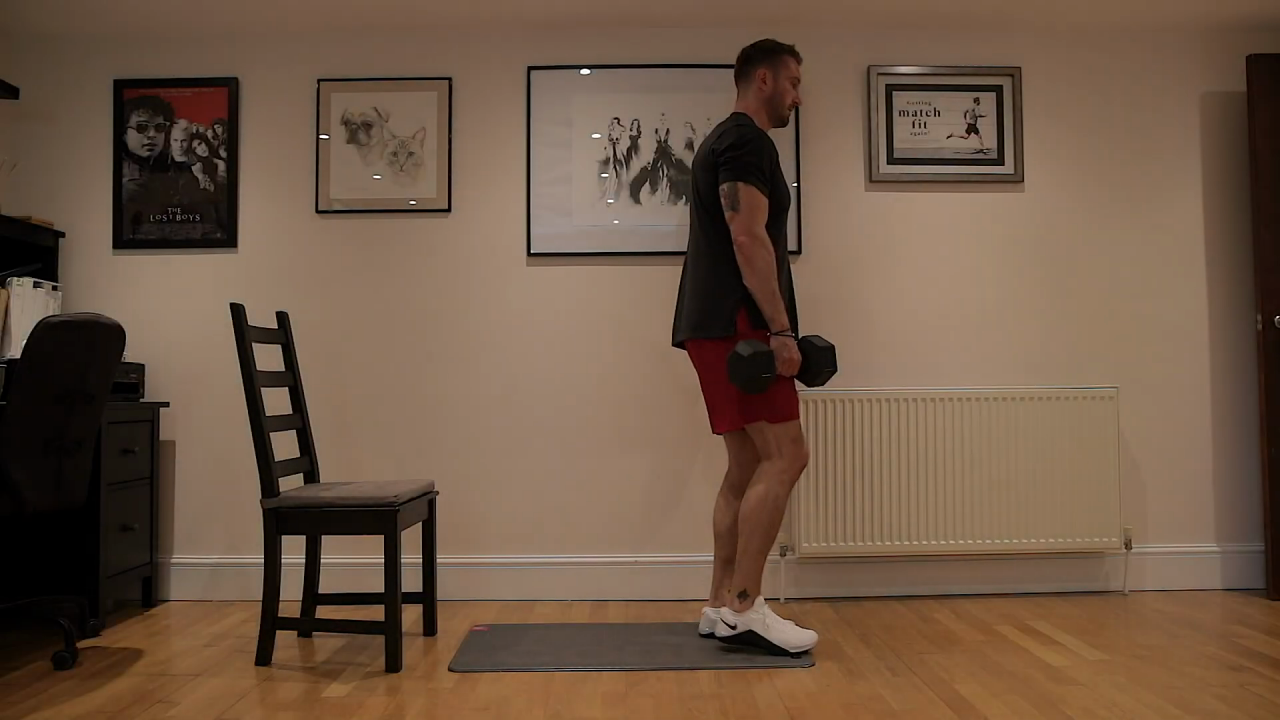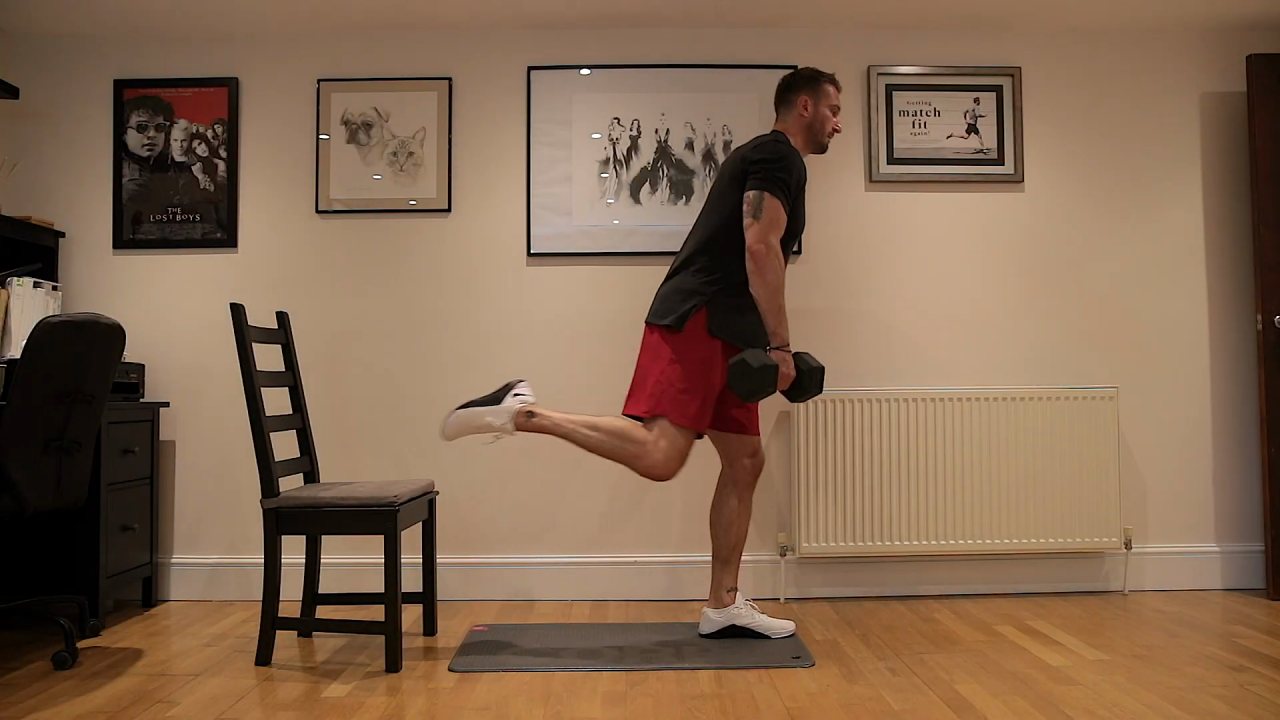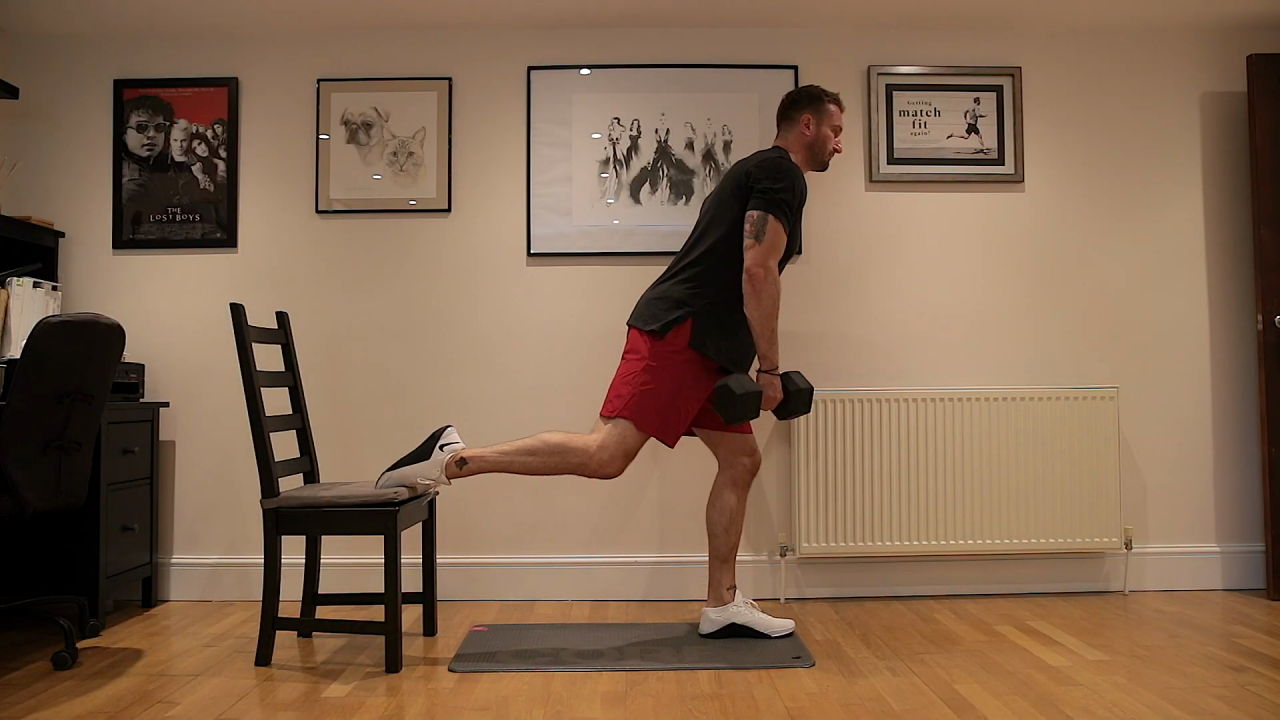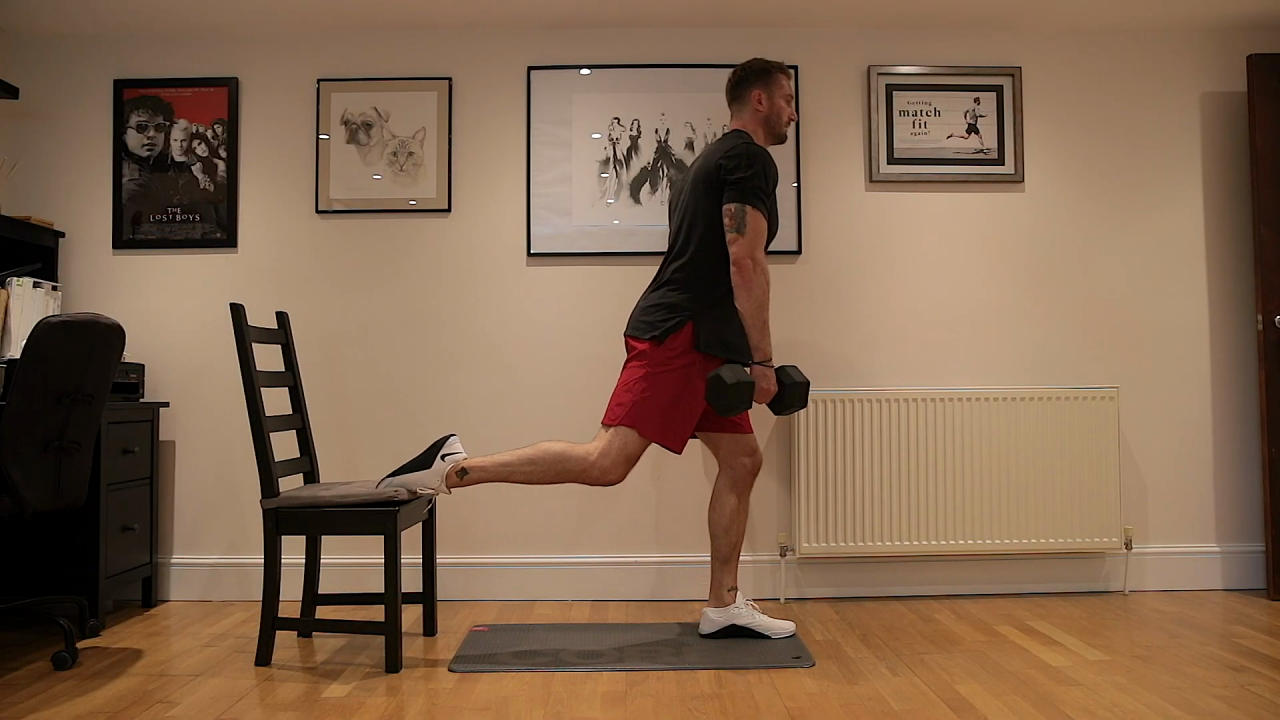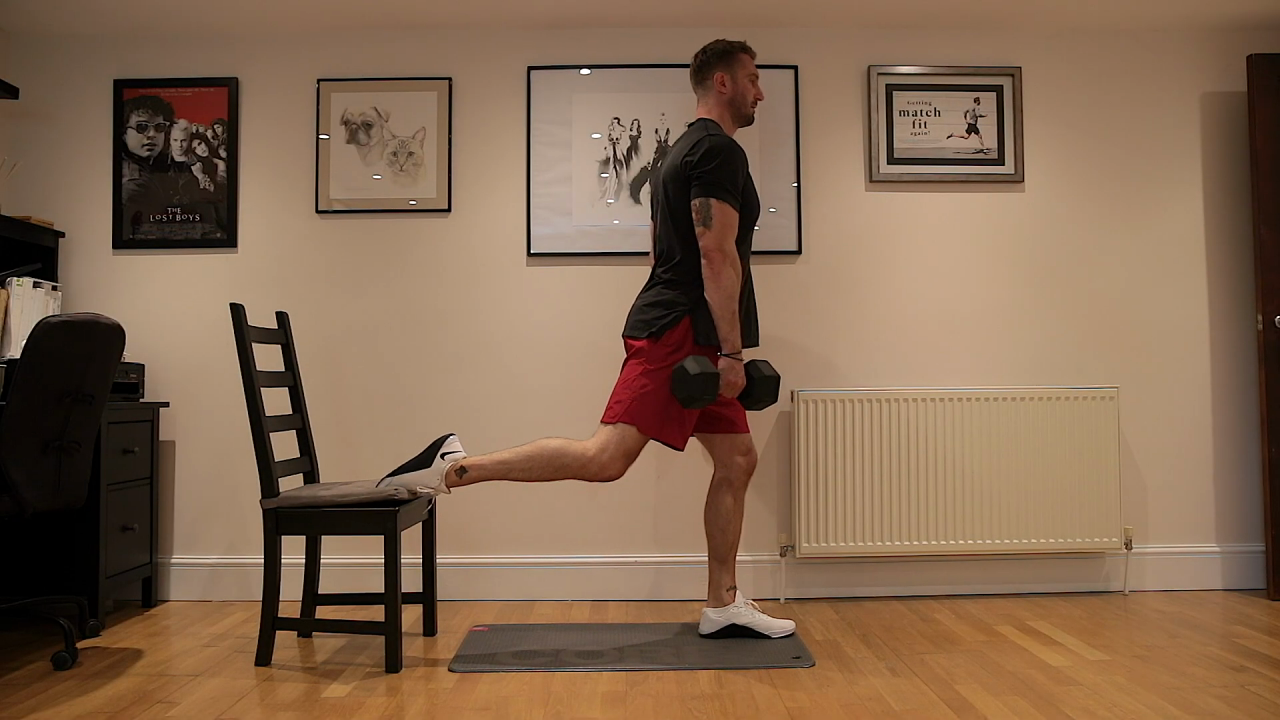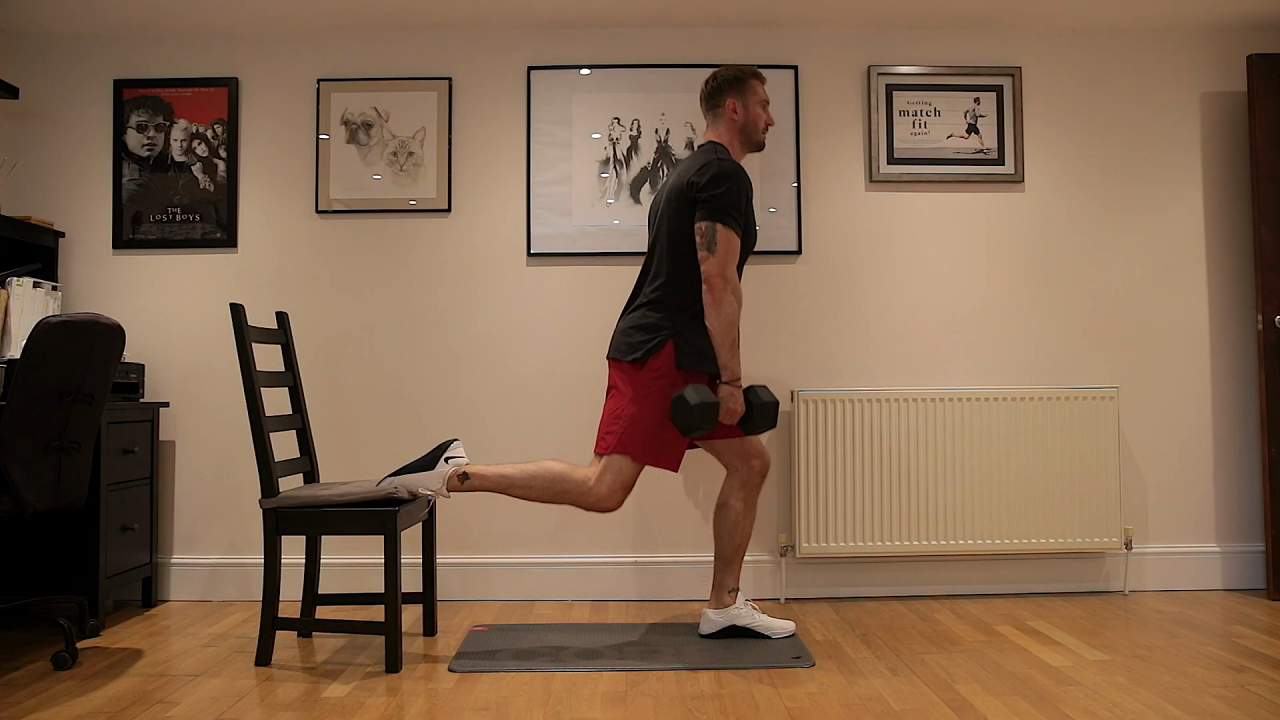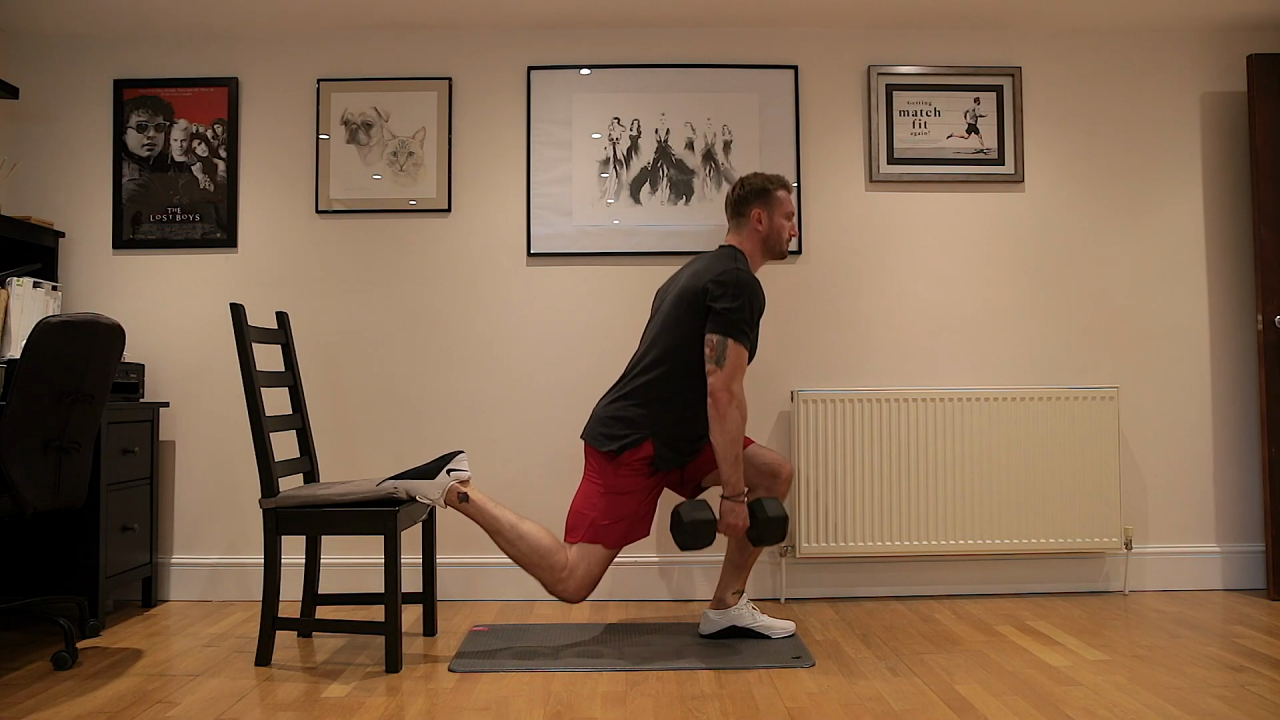
dt=0.7s
person 1, frame 1
left shoulder: (728, 142)
right shoulder: (747, 141)
right elbow: (749, 240)
left wrist: (768, 329)
right wrist: (780, 331)
left hip: (720, 323)
right hip: (735, 323)
left knee: (748, 465)
right knee: (785, 458)
left ankle: (723, 605)
right ankle: (742, 609)
person 1, frame 2
left shoulder: (767, 160)
right shoulder: (777, 157)
right elbow: (760, 251)
left wrist: (761, 343)
right wrist: (781, 347)
left hip: (718, 331)
right hip: (697, 322)
left knee: (745, 462)
right knee: (657, 457)
left ankle: (724, 605)
right ankle: (520, 412)
person 1, frame 3
left shoulder: (759, 174)
right shoulder: (781, 175)
right elbow: (758, 271)
left wrist: (748, 360)
right wrist: (769, 368)
left hip: (701, 342)
right hip: (678, 333)
left knee: (741, 461)
right knee: (605, 454)
left ankle: (722, 605)
right ankle: (454, 458)
person 1, frame 4
left shoulder: (720, 160)
right shoulder: (750, 160)
right elbow: (746, 264)
right wrist: (762, 361)
left hip: (695, 339)
right hip: (679, 336)
left knee: (742, 460)
right knee: (606, 462)
left ankle: (724, 606)
right ankle: (453, 467)
person 1, frame 5
left shoulder: (690, 150)
right shoulder: (719, 151)
right elbow: (717, 256)
right wrist: (731, 352)
left hip: (686, 333)
right hip: (680, 332)
left knee: (737, 462)
right knee: (604, 458)
left ankle: (722, 607)
right ankle: (453, 467)
person 1, frame 6
left shoulder: (695, 171)
right shoulder: (725, 174)
right elbow: (718, 281)
left wrist: (719, 375)
right wrist: (732, 380)
left hip: (673, 351)
right hip: (662, 352)
left knee: (751, 461)
right knee: (603, 487)
left ankle: (725, 607)
right ankle: (454, 472)
person 1, frame 7
left shoulder: (705, 269)
right shoulder: (738, 284)
right elbow: (722, 394)
right wrist: (733, 497)
left hip: (664, 434)
right hip: (633, 442)
left knee: (775, 473)
right knee: (570, 580)
left ankle: (726, 608)
right ankle: (457, 491)
